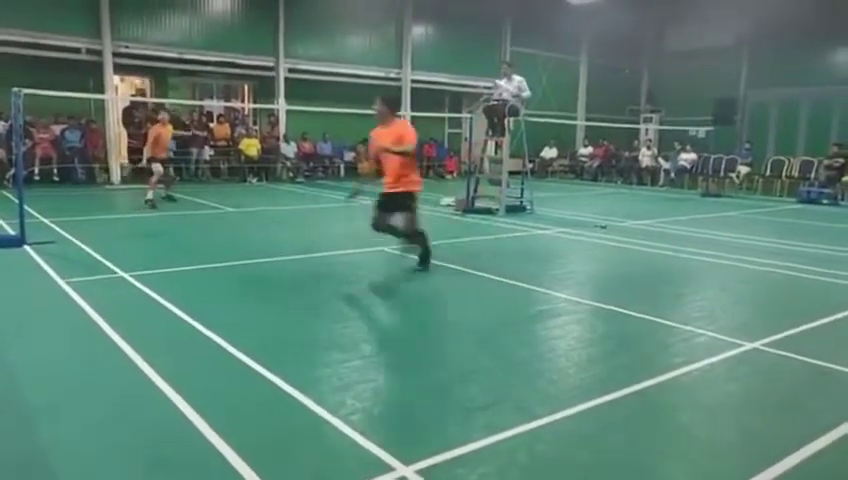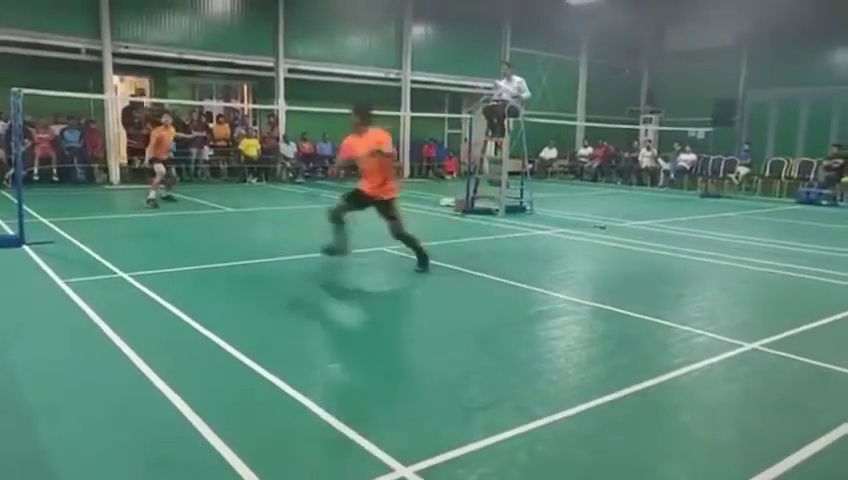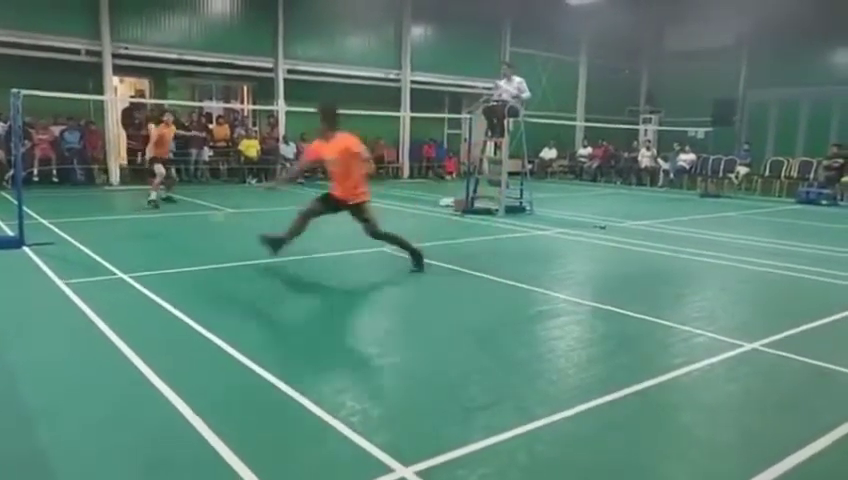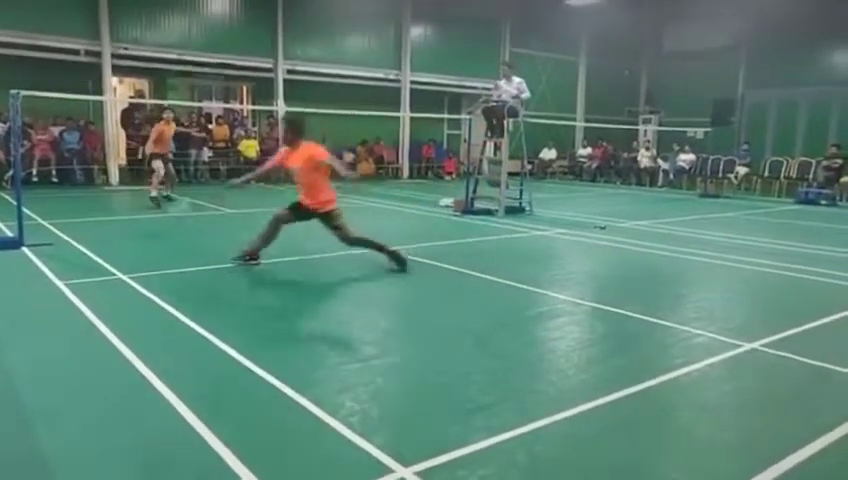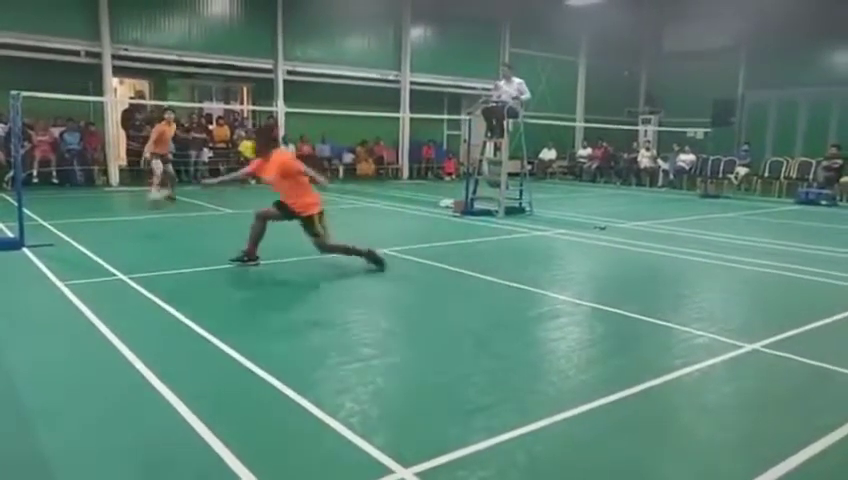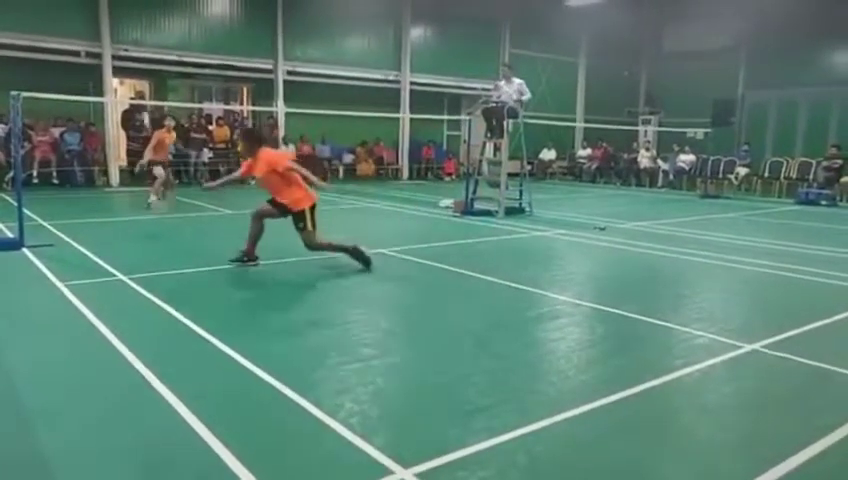
dt=0.1s
person 1, frame 1
left shoulder: (405, 127)
right shoulder: (376, 133)
left elbow: (411, 151)
right elbow: (373, 160)
left wrist: (390, 149)
left hip: (408, 185)
right hip: (390, 186)
left knee: (409, 227)
right knee: (378, 224)
left ankle: (424, 250)
right ankle: (413, 238)
person 1, frame 2
left shoulder: (380, 135)
right shoulder: (349, 142)
left elbow: (392, 153)
right elbow: (340, 164)
left wrist: (380, 151)
left hip: (385, 191)
right hip: (364, 189)
left knee: (398, 232)
right knee: (335, 211)
left ankle: (422, 256)
right ankle: (340, 244)
person 1, frame 3
left shoulder: (347, 140)
right shoulder: (318, 145)
left elbow: (365, 155)
right elbow: (301, 167)
left wrist: (367, 167)
right wrist: (283, 180)
left hip: (356, 195)
right hip: (336, 194)
left knee: (374, 232)
right knee: (306, 212)
left ankle: (414, 253)
right ankle: (281, 241)
person 1, frame 4
left shoulder: (312, 150)
right shoulder: (284, 153)
left elbow: (332, 161)
right elbow: (264, 170)
left wrist: (344, 172)
right wrist: (240, 180)
left hip: (325, 203)
right hip: (306, 202)
left knee: (348, 238)
right knee: (277, 218)
left ankle: (390, 254)
right ankle: (252, 253)
person 1, frame 5
left shoulder: (283, 158)
right shoulder: (260, 163)
left elbow: (306, 171)
right elbow: (240, 174)
left wrist: (322, 182)
right wrist: (214, 181)
left hip: (310, 207)
right hip: (291, 204)
left knee: (324, 247)
right knee: (261, 215)
left ankle: (365, 254)
right ankle: (250, 254)
person 1, frame 6
left shoulder: (270, 156)
right shoulder: (251, 162)
left elbow: (295, 167)
right elbow: (235, 176)
left wrist: (316, 181)
right wrist: (214, 184)
left hip: (302, 201)
right hip: (285, 201)
left knee: (312, 244)
right knee: (257, 214)
left ankle: (352, 251)
right ankle: (249, 254)
